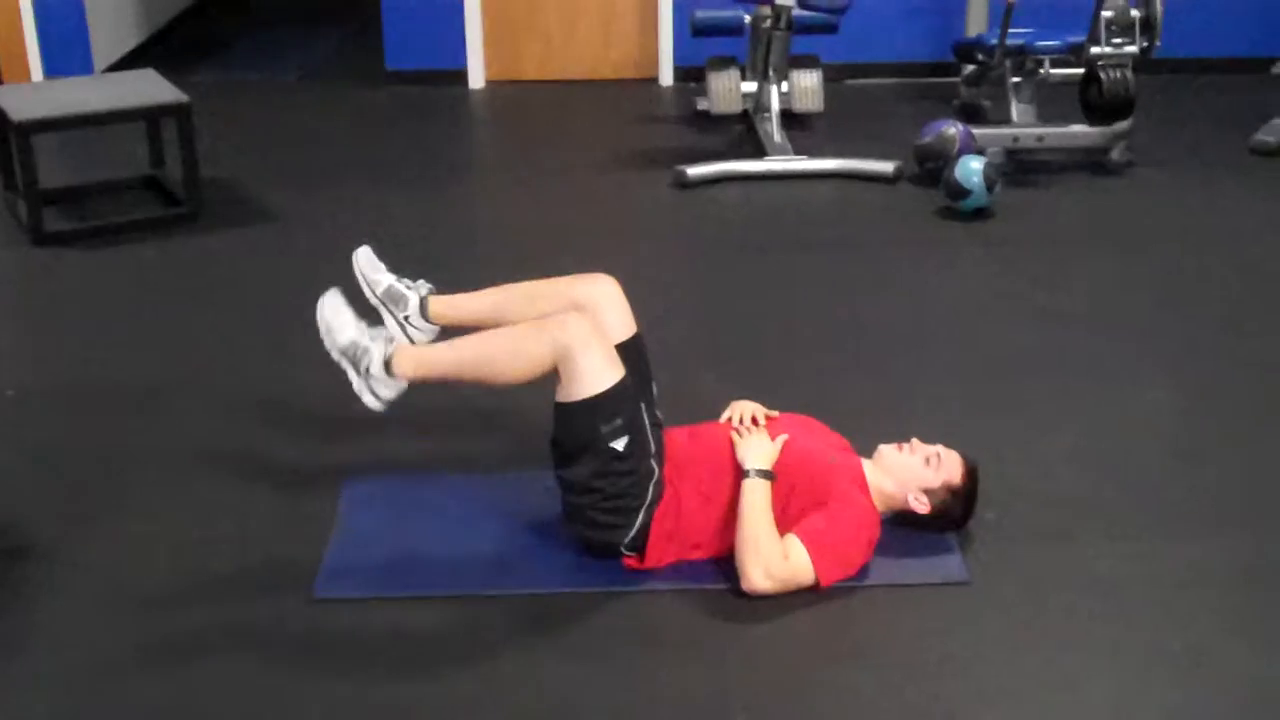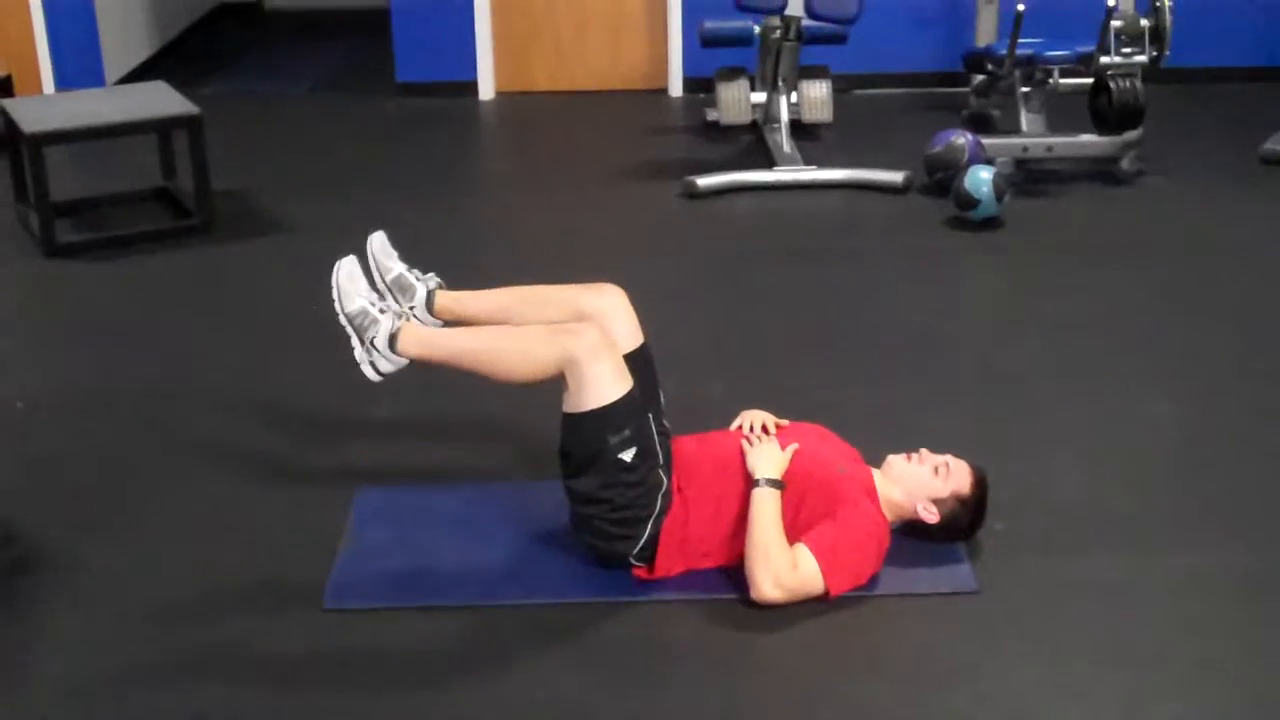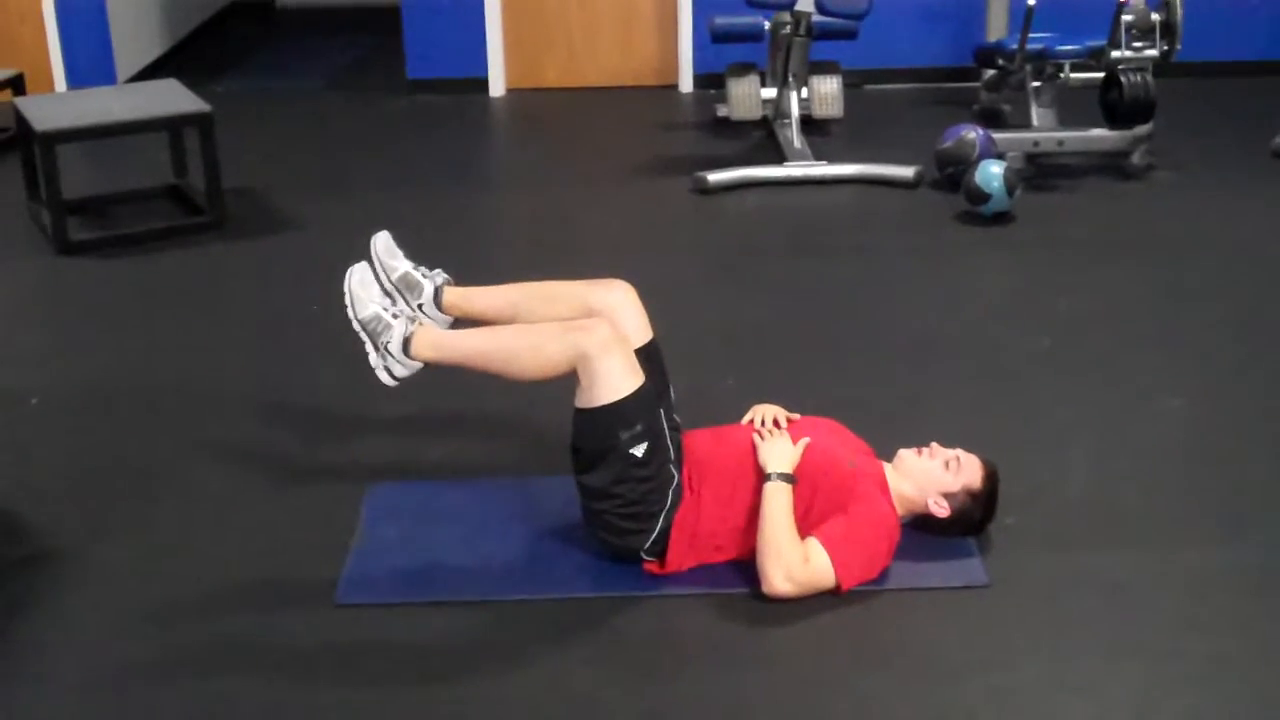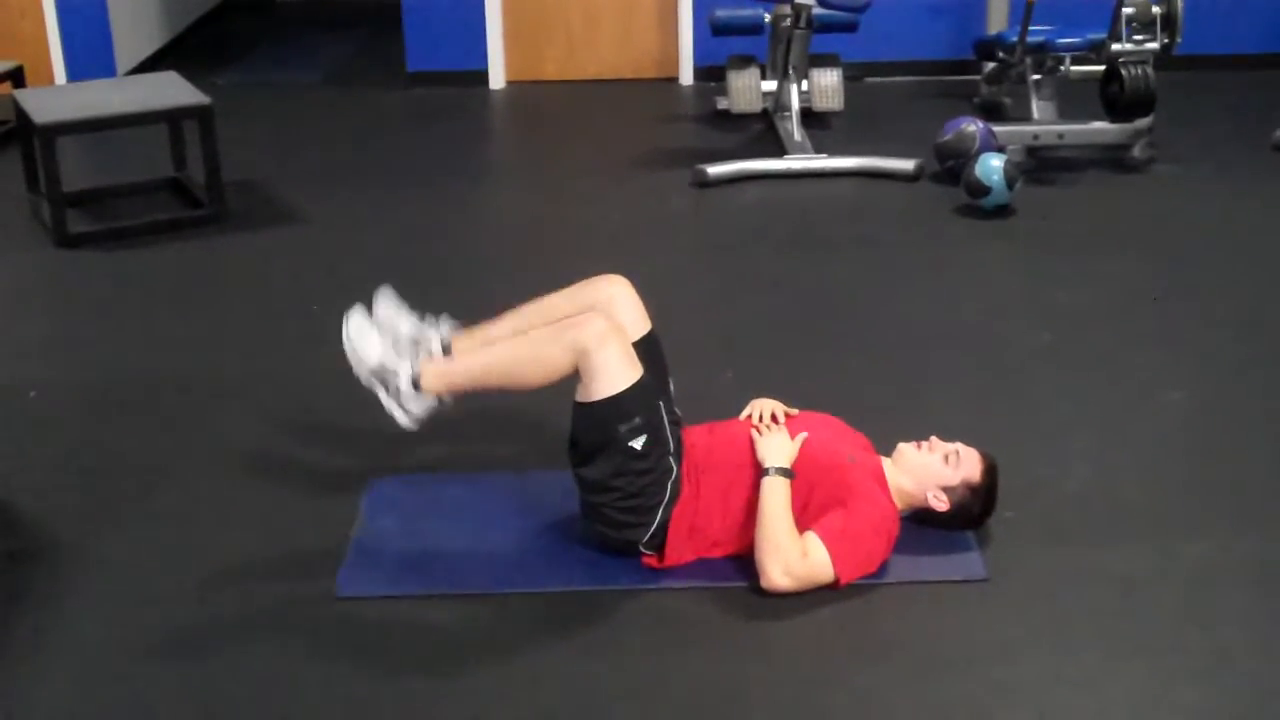
dt=0.3s
person 1, frame 1
left shoulder: (854, 521)
right shoulder: (840, 456)
left elbow: (759, 574)
left wrist: (758, 470)
right wrist: (749, 413)
left hip: (630, 509)
right hip: (654, 457)
left knee: (576, 333)
right knee: (597, 293)
left ankle: (389, 364)
right ankle: (423, 311)
person 1, frame 2
left shoulder: (862, 529)
right shoulder: (849, 467)
left elbow: (769, 584)
left wrist: (766, 479)
right wrist: (758, 422)
left hip: (639, 520)
right hip: (662, 462)
left knee: (583, 344)
right knee: (604, 302)
left ankle: (396, 342)
right ankle: (429, 303)
person 1, frame 3
left shoulder: (874, 523)
right shoulder: (860, 460)
left elbow: (781, 578)
left wrist: (779, 472)
right wrist: (770, 418)
left hip: (652, 514)
right hip: (673, 459)
left knee: (596, 338)
right knee: (613, 297)
left ankle: (407, 346)
right ankle: (437, 301)
person 1, frame 4
left shoulder: (873, 519)
right shoulder: (858, 453)
left elbow: (778, 571)
left wrist: (776, 468)
right wrist: (769, 411)
left hip: (650, 510)
right hip: (672, 453)
left knee: (595, 334)
right knee: (611, 292)
left ankle: (420, 384)
right ankle: (446, 347)
